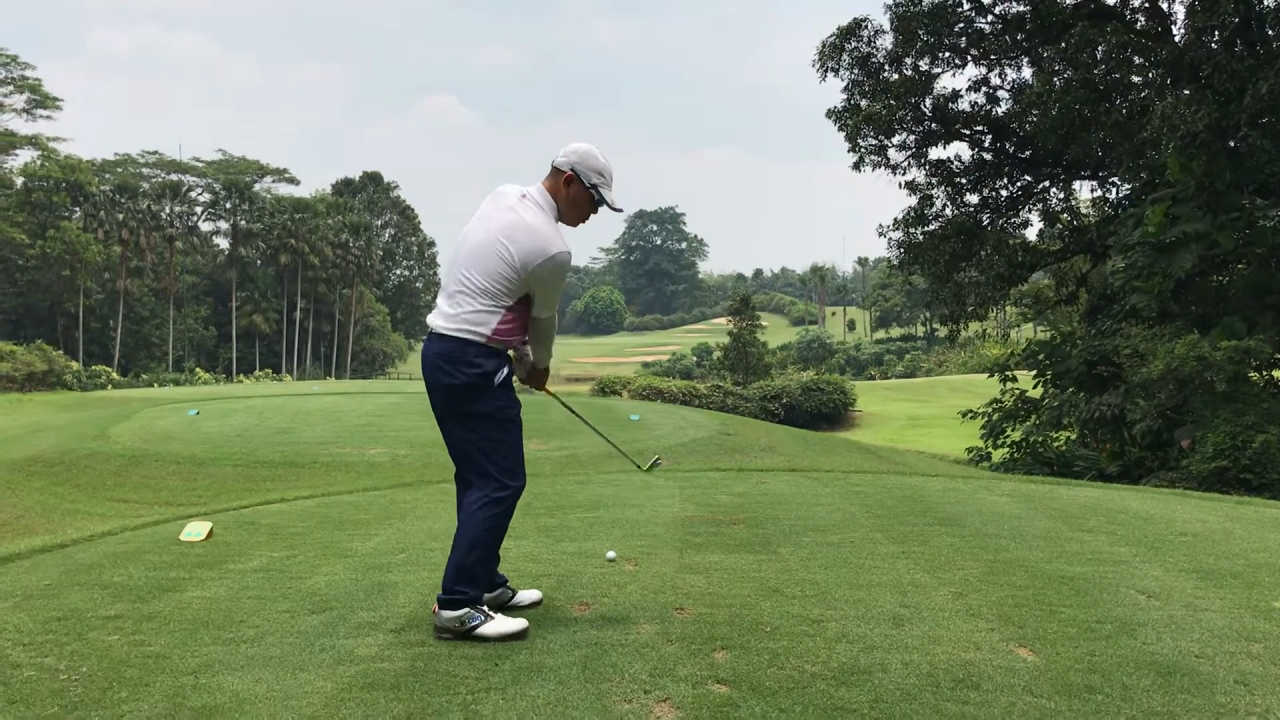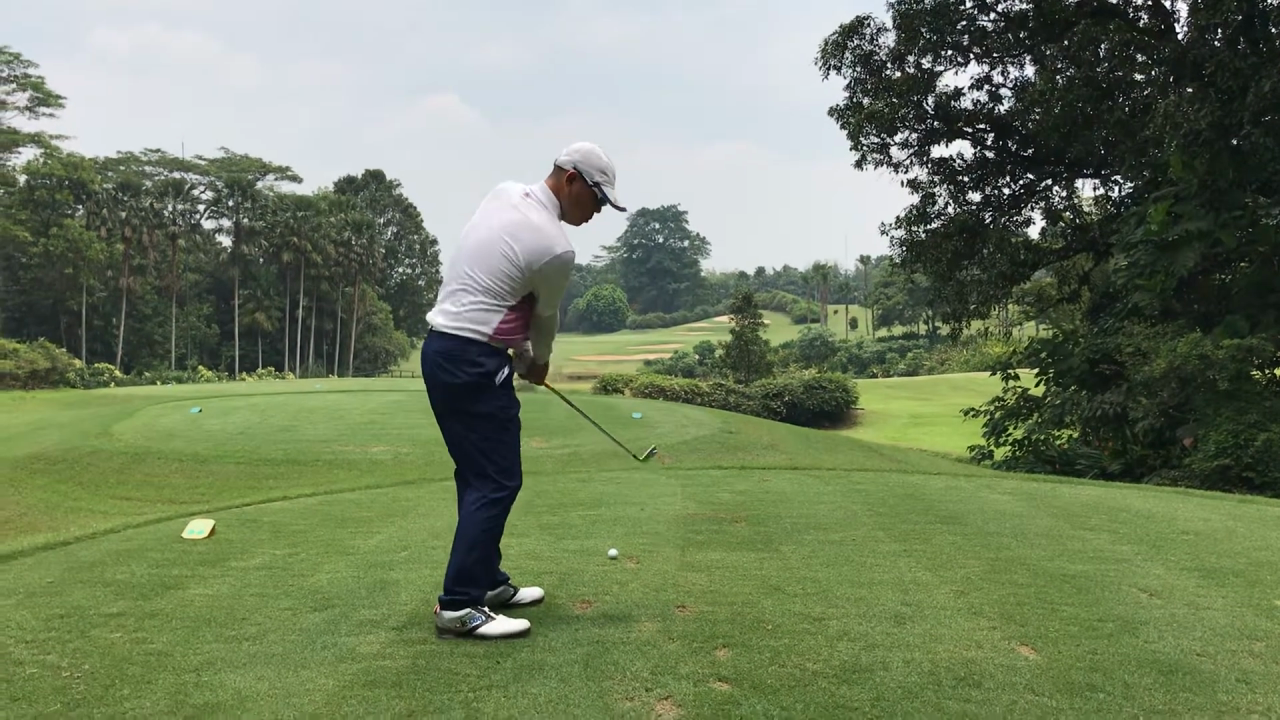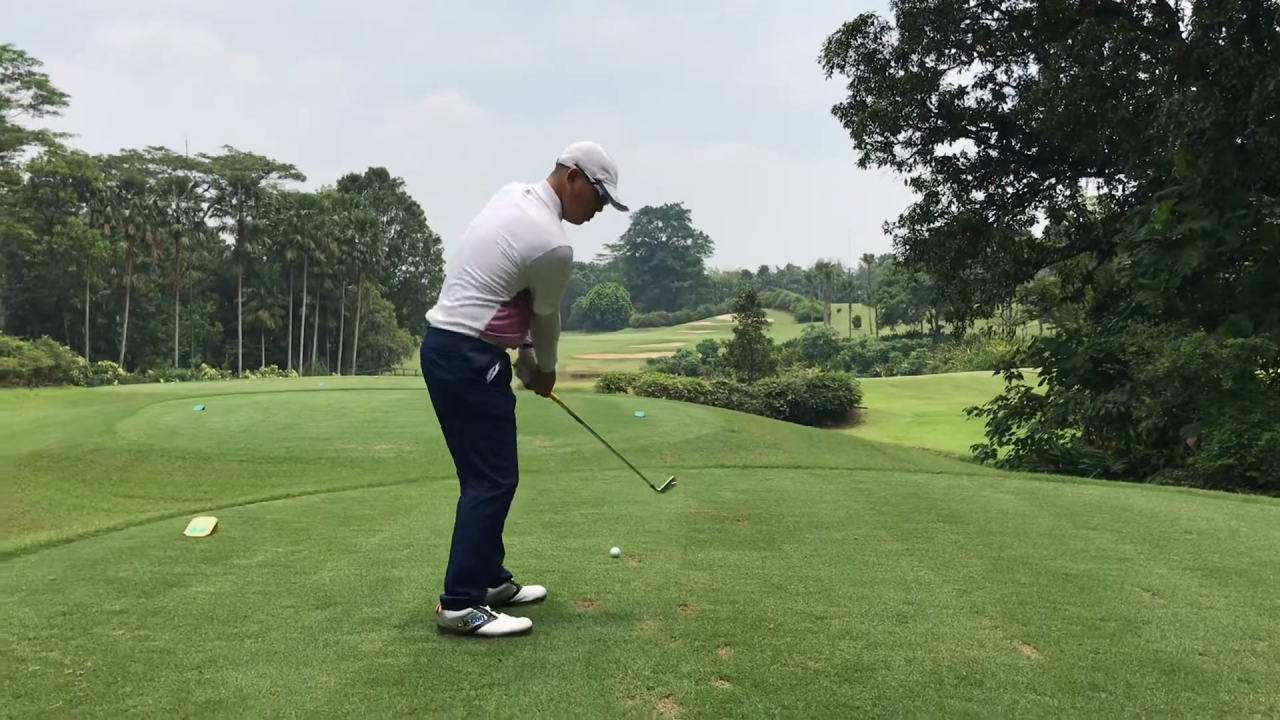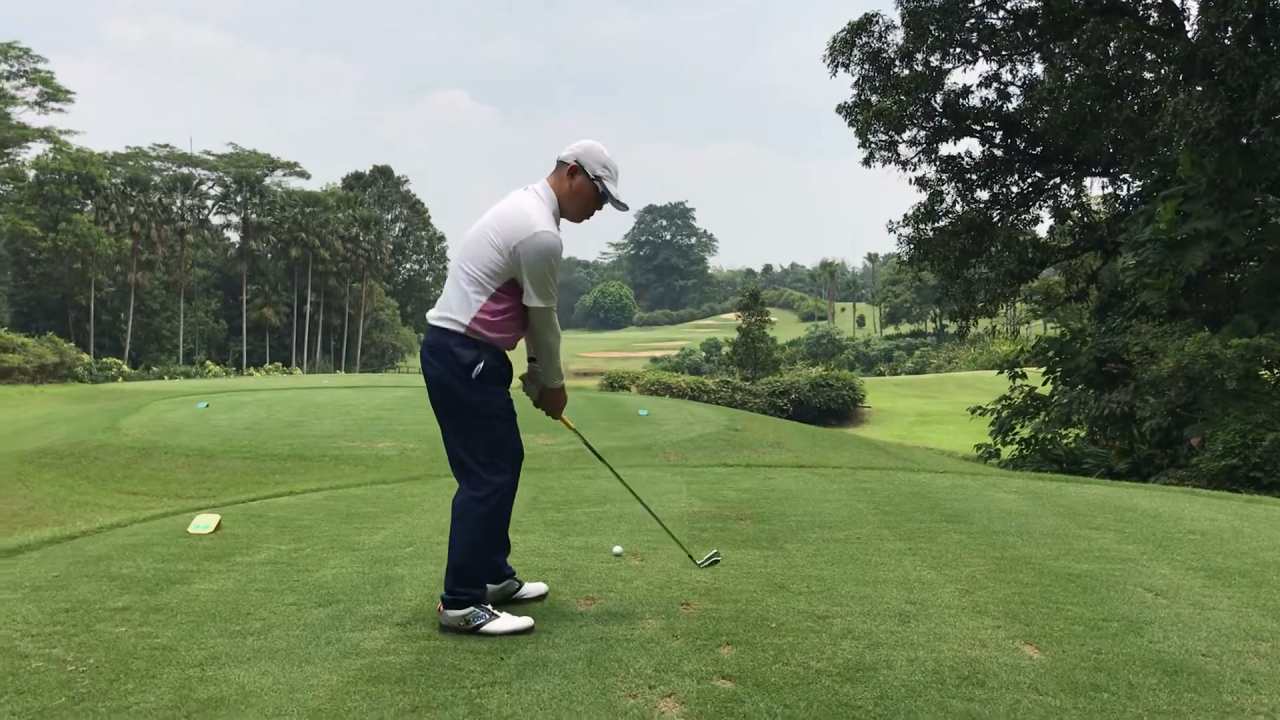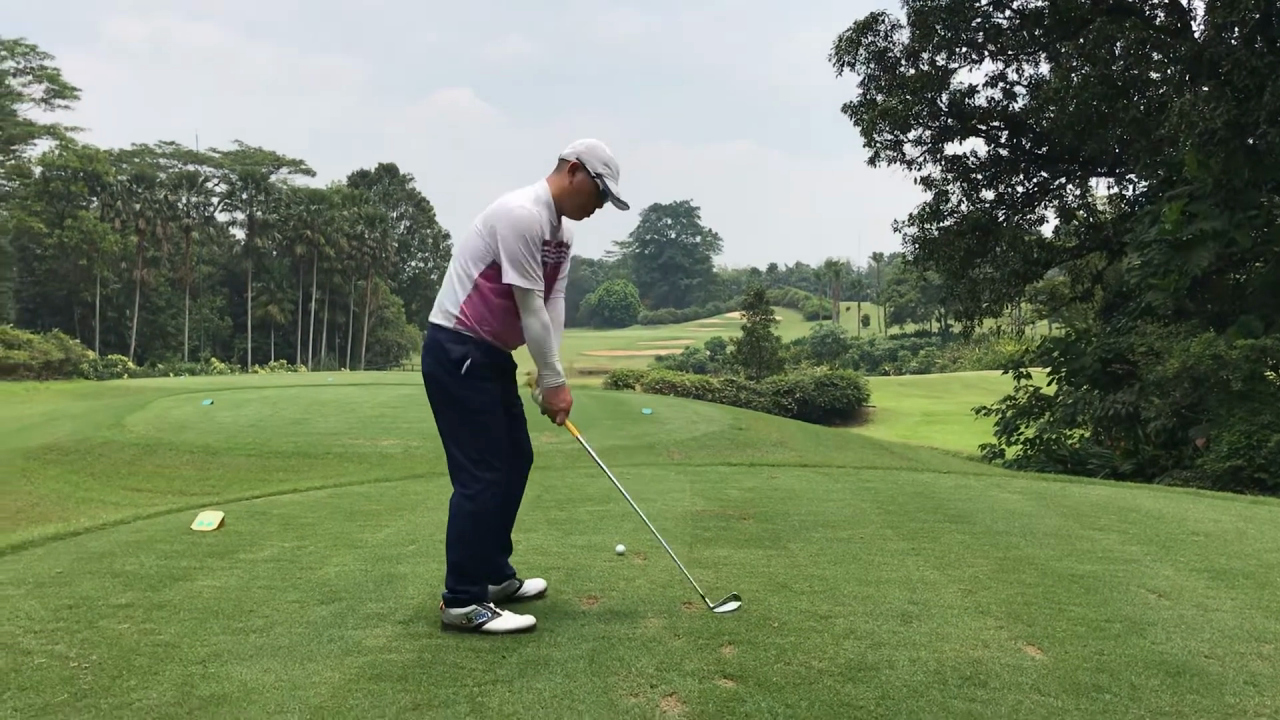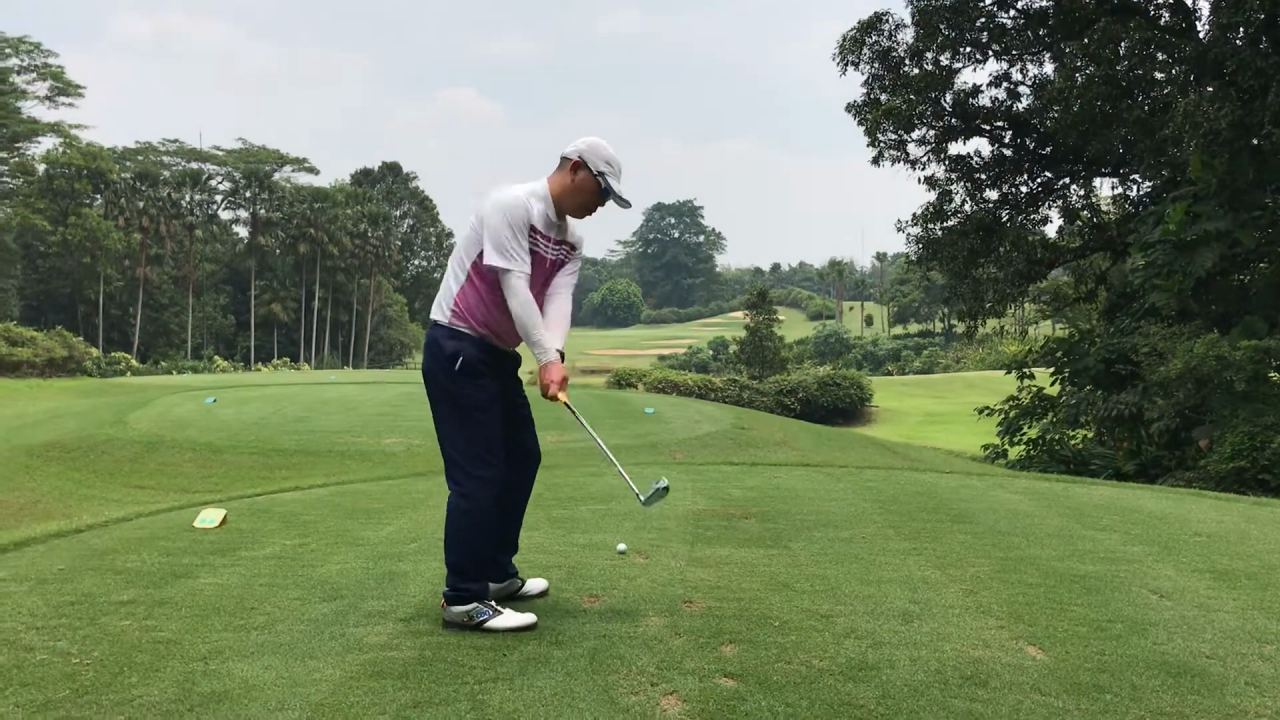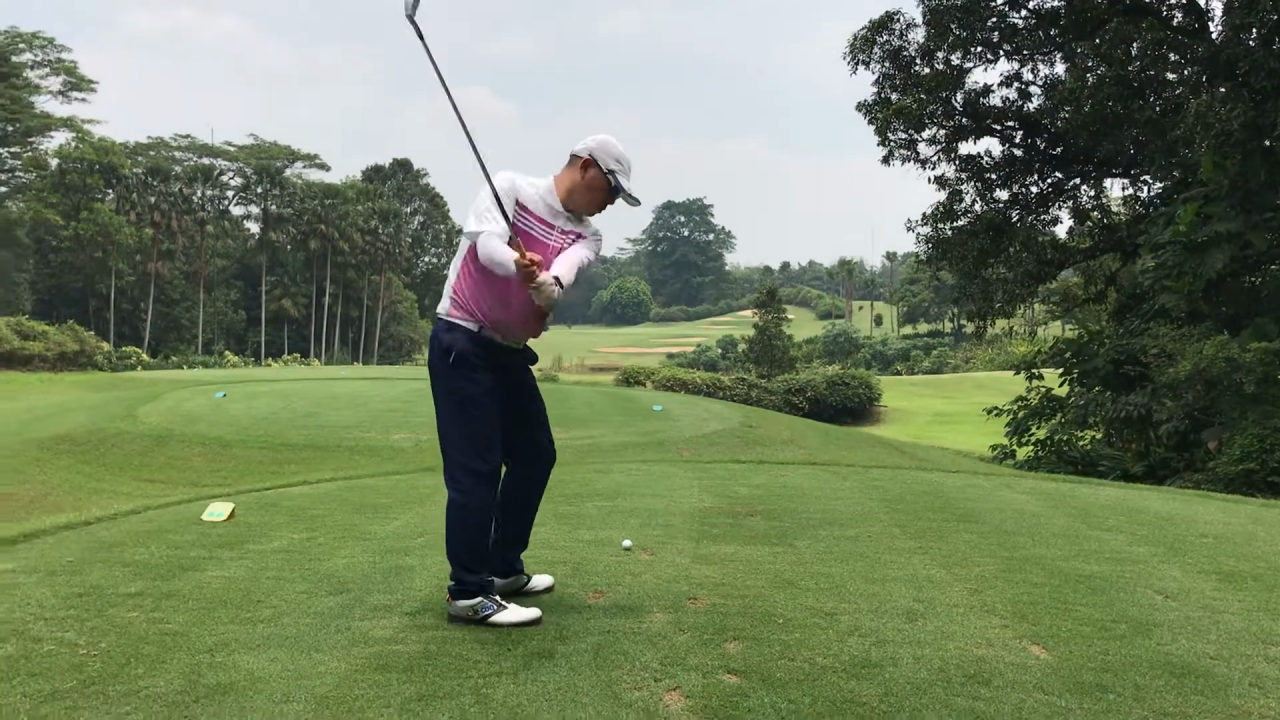
dt=0.1s
person 1, frame 1
left shoulder: (505, 197)
right shoulder: (551, 250)
right elbow: (542, 321)
left wrist: (522, 353)
right wrist: (538, 364)
left hip: (444, 350)
right hip: (473, 363)
left knee: (480, 475)
right knee: (500, 481)
left ankle: (483, 582)
right ankle: (457, 602)
person 1, frame 2
left shoulder: (506, 194)
right shoulder: (555, 250)
right elbow: (544, 318)
left wrist: (522, 347)
right wrist: (536, 357)
left hip: (445, 347)
right hip: (473, 361)
left knee: (480, 474)
right knee: (497, 480)
left ankle: (485, 580)
right ankle: (458, 604)
person 1, frame 3
left shoulder: (512, 195)
right shoulder: (552, 246)
right elbow: (545, 318)
left wrist: (525, 351)
right wrist: (544, 368)
left hip: (444, 345)
right hip: (469, 358)
left knee: (484, 471)
right knee: (493, 479)
left ankle: (488, 578)
right ankle: (459, 604)
person 1, frame 4
left shoulder: (536, 214)
right shoulder: (537, 229)
left elbow: (539, 310)
right elbow: (540, 319)
left wrist: (541, 373)
right wrist: (553, 381)
left hip: (473, 354)
right hip: (461, 355)
left knee: (504, 462)
right knee: (485, 475)
left ankle: (492, 575)
right ankle: (461, 602)
person 1, frame 5
left shoulder: (560, 236)
right shoulder: (523, 213)
left elbow: (552, 307)
right elbow: (529, 308)
left wrist: (548, 376)
right wrist: (554, 380)
left hip: (482, 353)
right hip: (458, 352)
left knee: (513, 461)
right knee: (481, 474)
left ankle: (493, 575)
right ankle: (462, 600)
person 1, frame 6
left shoulder: (570, 242)
right shoulder: (512, 202)
left elbow: (559, 300)
right elbow: (515, 286)
left wrist: (554, 357)
right wrist: (545, 358)
left hip: (499, 355)
right hip: (458, 350)
left knee: (521, 460)
right knee: (477, 472)
left ankle: (496, 574)
right ankle: (464, 598)
person 1, frame 7
left shoulder: (586, 236)
right shoulder: (511, 187)
left elbow: (567, 273)
right elbow: (485, 244)
left wrist: (547, 279)
right wrist: (516, 266)
left hip: (510, 353)
right hip: (462, 344)
left knee: (534, 457)
right knee: (475, 468)
left ankle: (502, 570)
right ankle: (468, 593)
